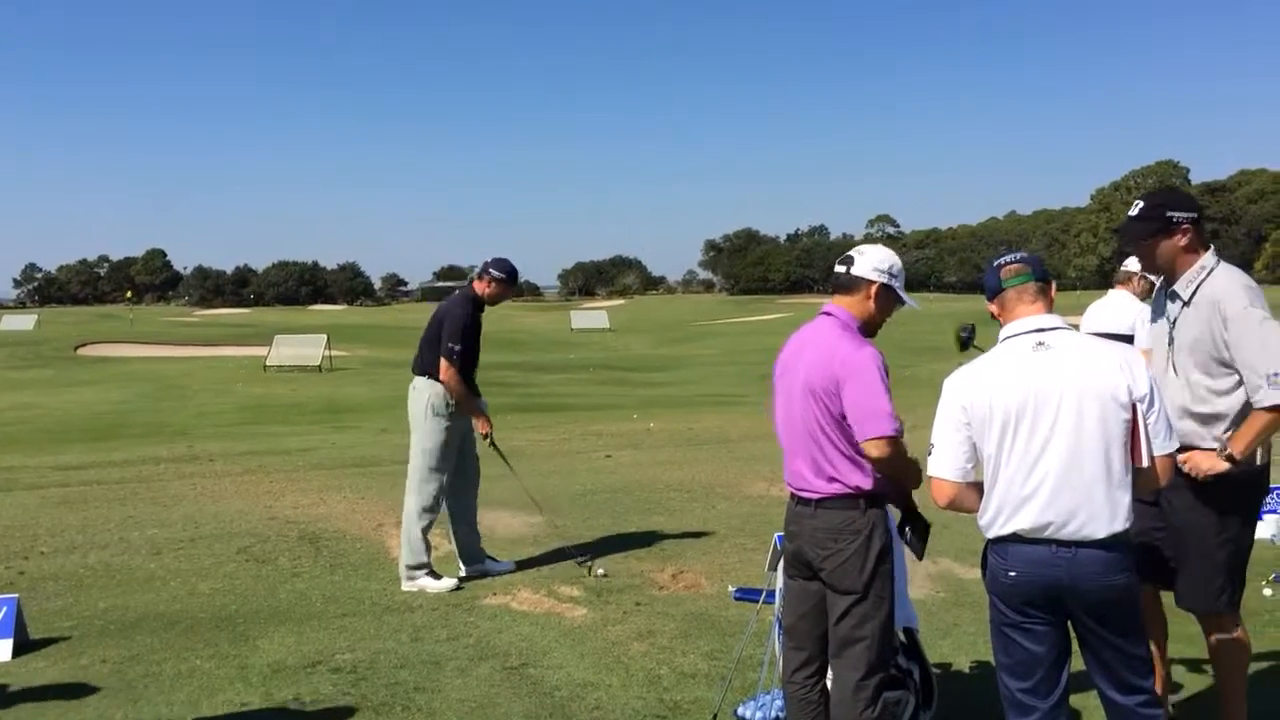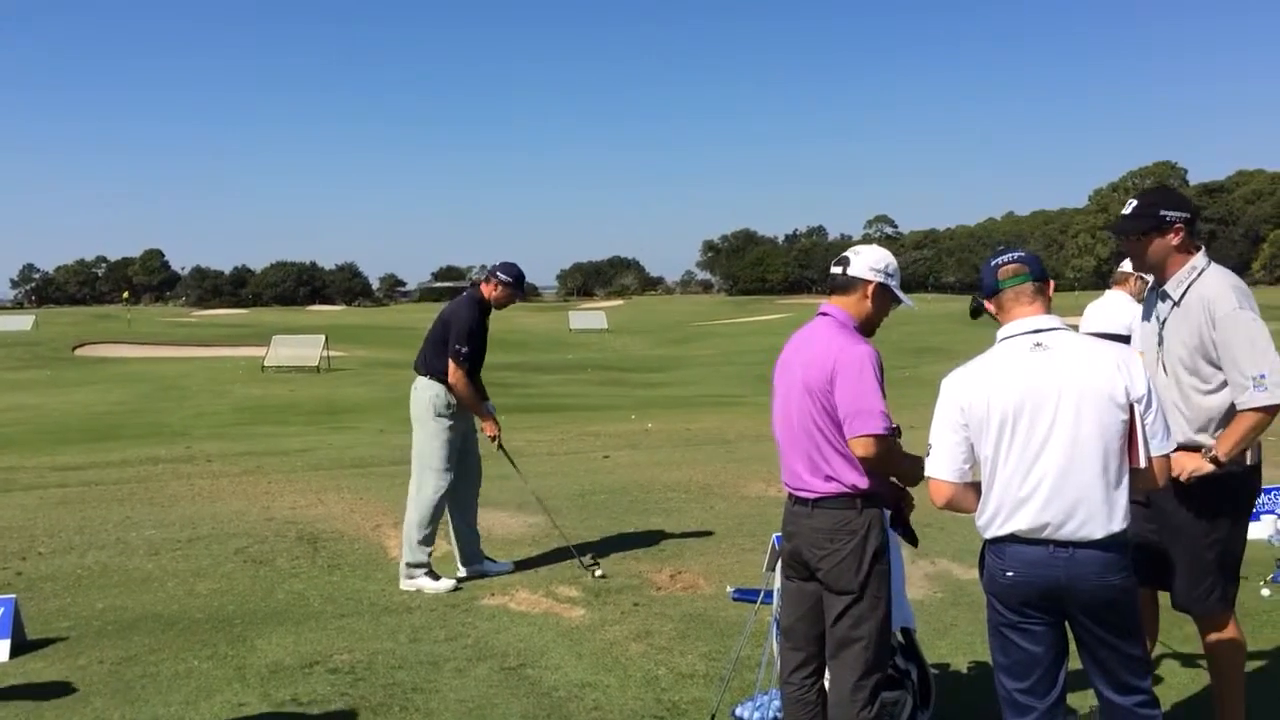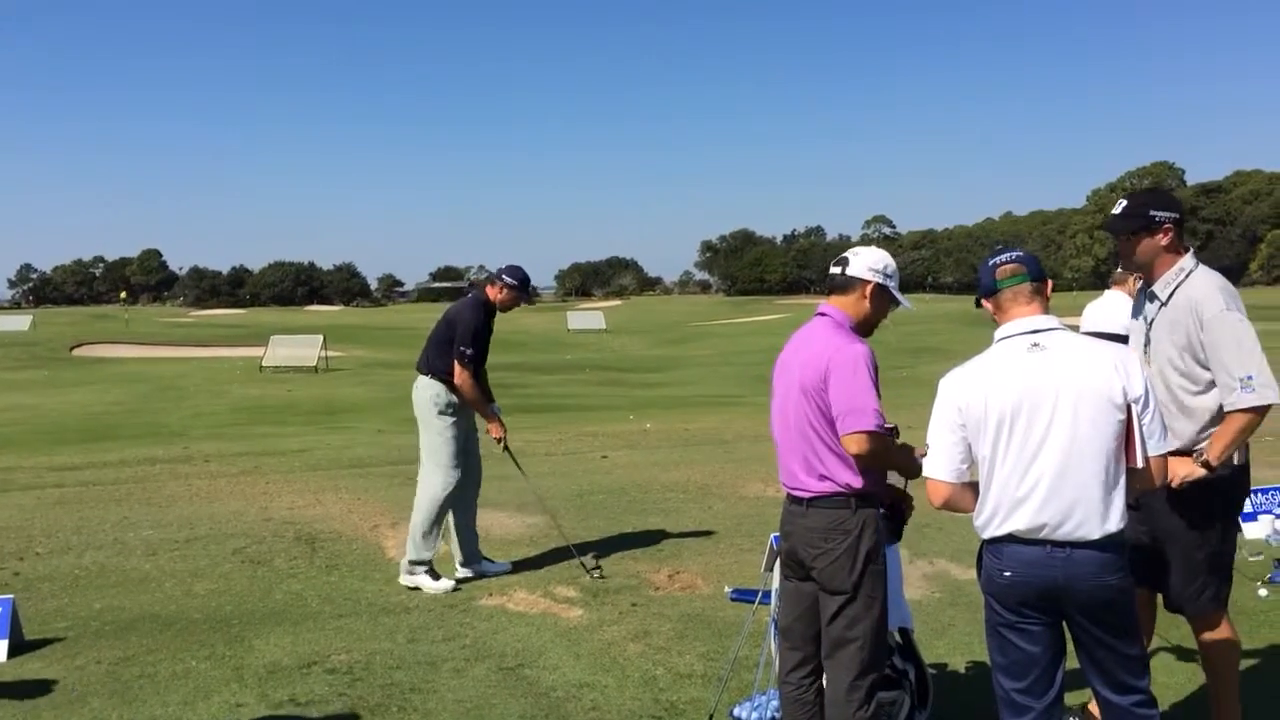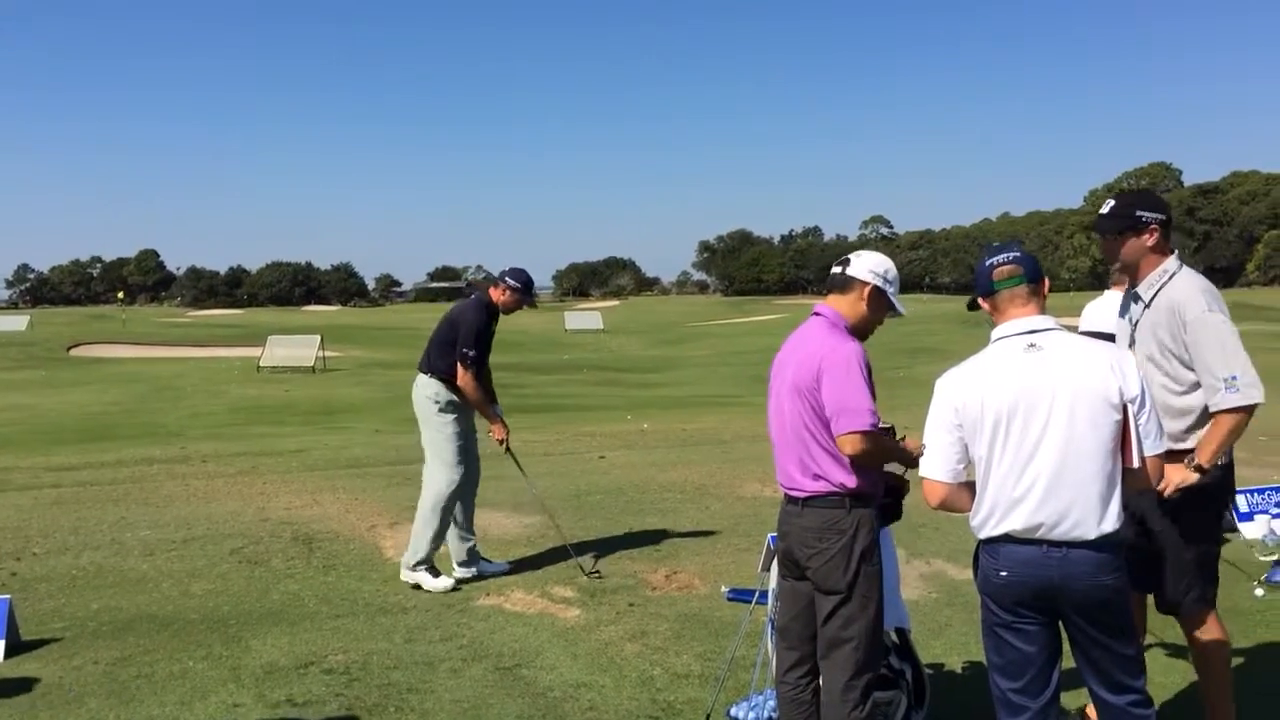
dt=0.1s
person 1, frame 1
left shoulder: (1232, 295)
right shoulder: (1166, 291)
left wrist: (1229, 457)
left hip: (1218, 476)
right hip: (1166, 466)
left knee: (1215, 609)
right knee: (1137, 582)
person 1, frame 2
left shoulder: (1221, 296)
right shoulder: (1156, 294)
left wrist: (1212, 459)
left hip: (1209, 479)
left knee: (1211, 610)
right knee: (1137, 585)
person 1, frame 3
left shoulder: (1208, 296)
right shoulder: (1148, 294)
left wrist: (1205, 463)
left hip: (1199, 480)
left knee: (1204, 611)
right knee: (1134, 589)
person 1, frame 4
left shoulder: (1192, 298)
right shoulder: (1132, 297)
left elbow: (1240, 396)
left wrist: (1196, 468)
left hip: (1185, 480)
left knee: (1194, 609)
person 2, frame 1
left shoulder: (796, 343)
right shoulder: (855, 353)
right elbow: (879, 446)
right wrist: (908, 475)
left hip: (801, 515)
right hip: (850, 521)
left knee: (803, 653)
right knee: (859, 660)
person 2, frame 2
left shoulder: (797, 343)
right shoulder: (853, 351)
right elbow: (866, 446)
left wrist: (882, 486)
right wrist: (907, 467)
left hip: (799, 514)
right hip: (846, 521)
left knee: (800, 653)
right knee: (856, 660)
person 2, frame 3
left shoulder: (797, 343)
right shoulder: (848, 350)
right elbow: (860, 443)
left wrist: (878, 487)
right wrist: (906, 459)
left hip: (797, 514)
right hip: (842, 520)
left knee: (799, 652)
right knee: (852, 659)
person 2, frame 4
left shoulder: (796, 343)
right shoulder: (841, 349)
right elbow: (854, 441)
left wrist: (881, 469)
right wrist: (903, 450)
left hip: (795, 513)
right hip: (838, 519)
left knee: (796, 653)
right knee: (848, 660)
person 3, frame 1
left shoulder: (969, 380)
right shoulder: (1123, 361)
left elbow: (946, 492)
right elbow: (1158, 471)
left hip: (1017, 562)
right hip: (1104, 558)
person 3, frame 2
left shoulder: (966, 381)
right shoulder: (1120, 362)
left elbow: (945, 492)
right elbow: (1156, 471)
left hip: (1014, 563)
right hip: (1102, 558)
person 3, frame 3
left shoulder: (964, 381)
right shoulder: (1118, 362)
left elbow: (942, 492)
right elbow: (1153, 472)
left hip: (1012, 563)
right hip: (1099, 558)
person 3, frame 4
left shoulder: (960, 380)
right shoulder: (1114, 362)
left elbow: (939, 493)
right elbow: (1147, 473)
left hip: (1009, 563)
right hip: (1095, 558)
person 4, frame 1
left shoulder: (470, 306)
right shoulder: (460, 312)
right elbow: (446, 373)
left wrist: (477, 401)
right wrist: (477, 415)
left hip: (451, 400)
right hip: (434, 399)
left knee: (464, 481)
right knee: (427, 484)
left ankle: (472, 558)
right ankle: (415, 569)
person 4, frame 2
left shoulder: (477, 309)
right shoulder: (466, 313)
right elbow: (456, 376)
left wrist: (485, 403)
right wrist: (485, 417)
left hip: (452, 399)
right hip: (435, 398)
left knee: (467, 478)
right knee: (433, 481)
left ankle: (470, 559)
right ankle: (414, 569)
person 4, frame 3
left shoulder: (482, 311)
right shoulder: (471, 315)
right elbow: (462, 378)
left wrist: (491, 404)
right wrist: (491, 419)
left hip: (454, 398)
right hip: (438, 396)
left knee: (468, 478)
right knee: (442, 478)
left ankle: (469, 559)
right ankle: (416, 566)
person 4, frame 4
left shoulder: (486, 313)
right shoulder: (473, 316)
left elbow: (480, 367)
right elbow: (465, 379)
left wrist: (494, 407)
right wrist: (494, 420)
left hip: (453, 397)
right hip: (436, 395)
left knee: (467, 476)
right knee: (446, 476)
left ankle: (466, 560)
right ankle: (416, 564)
